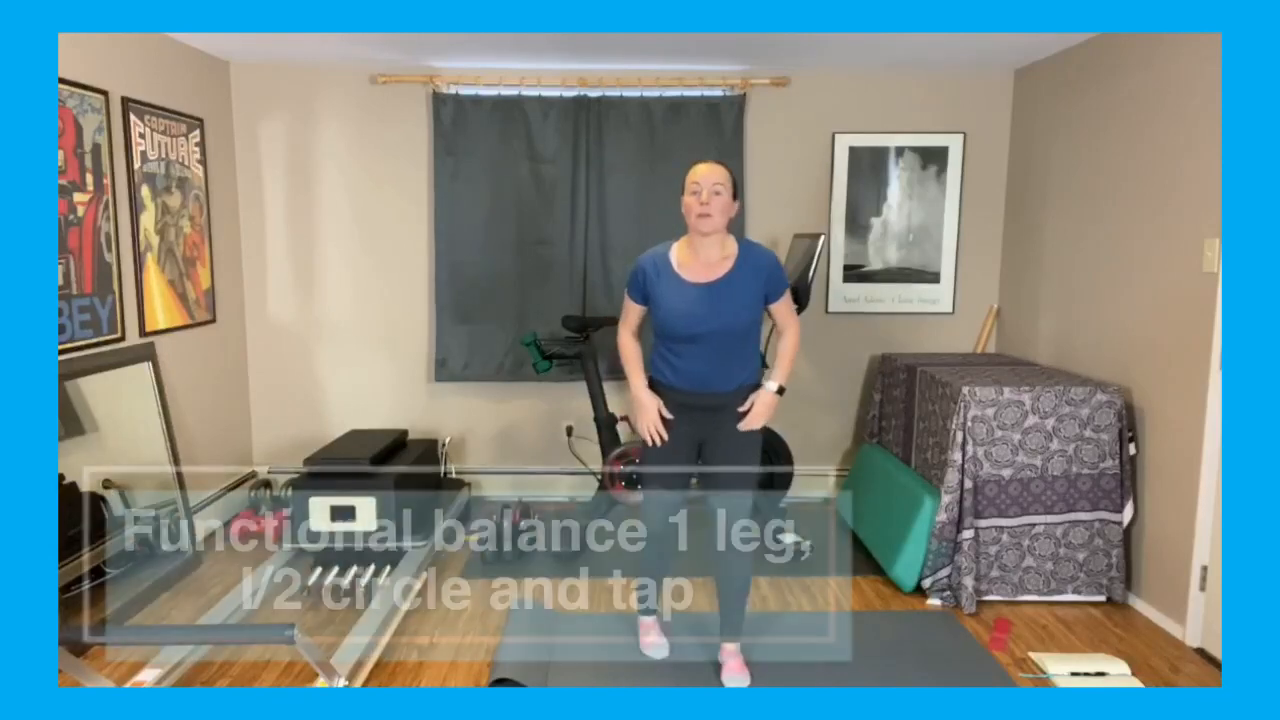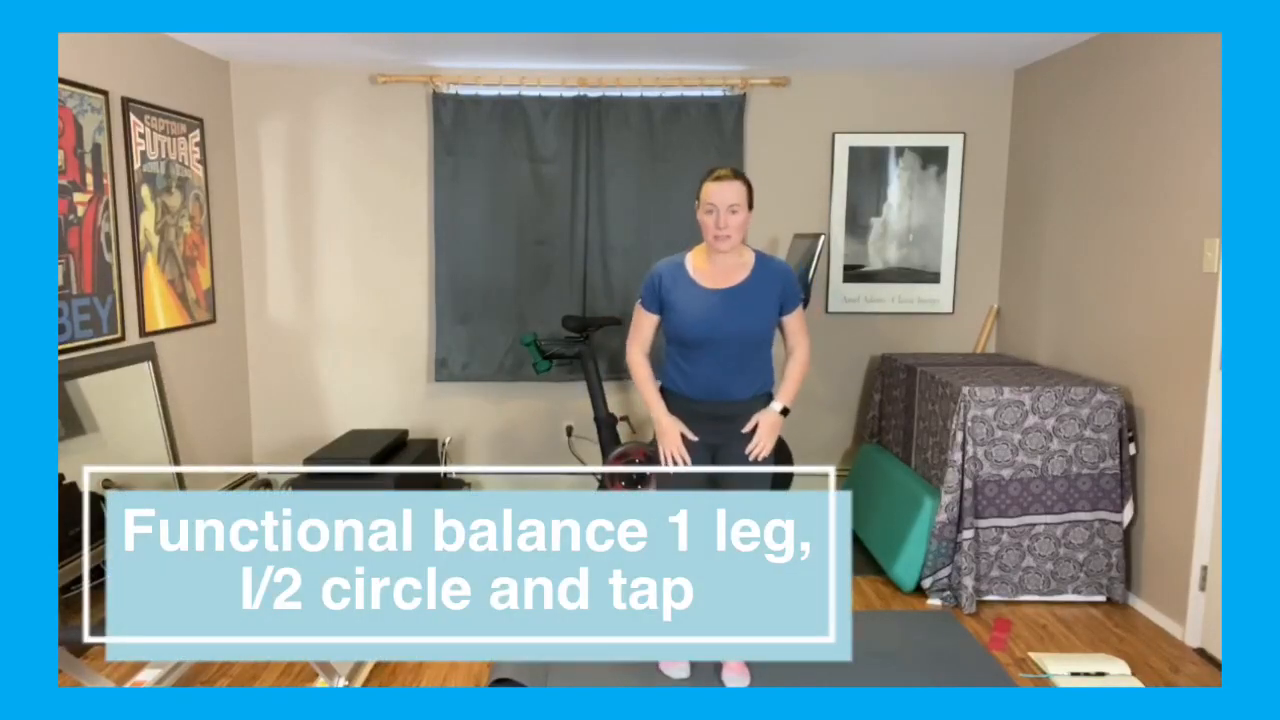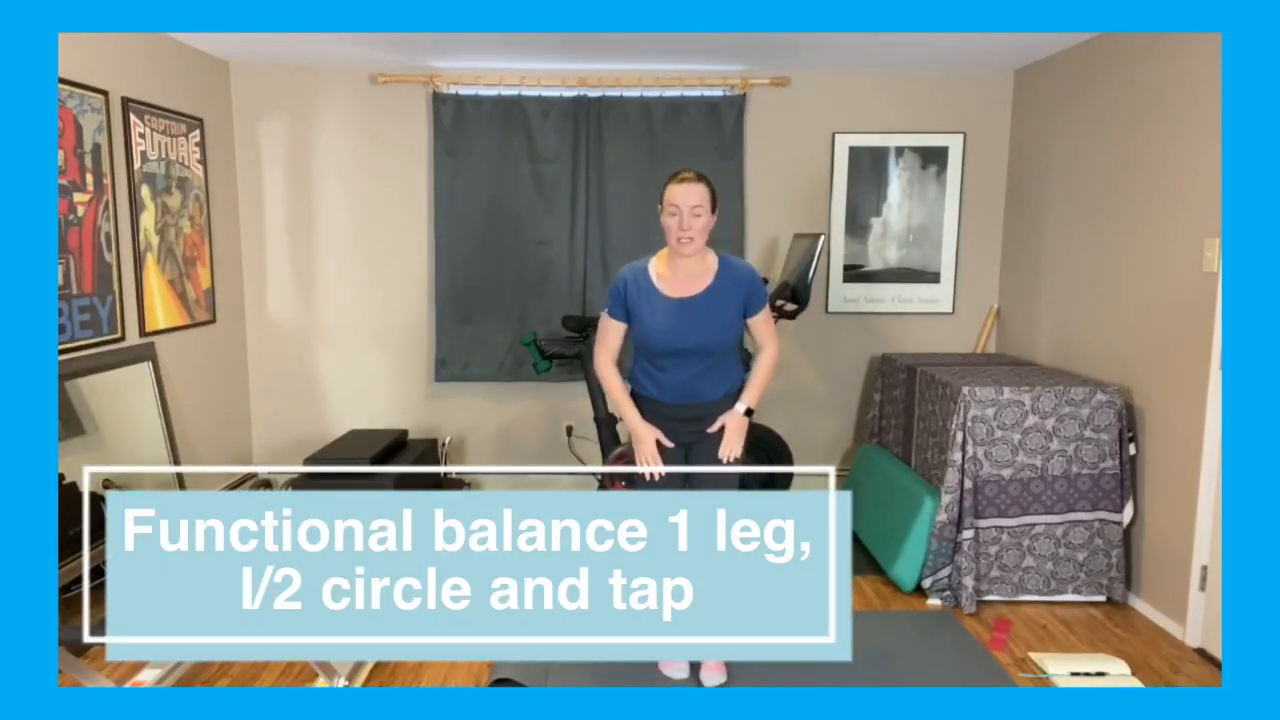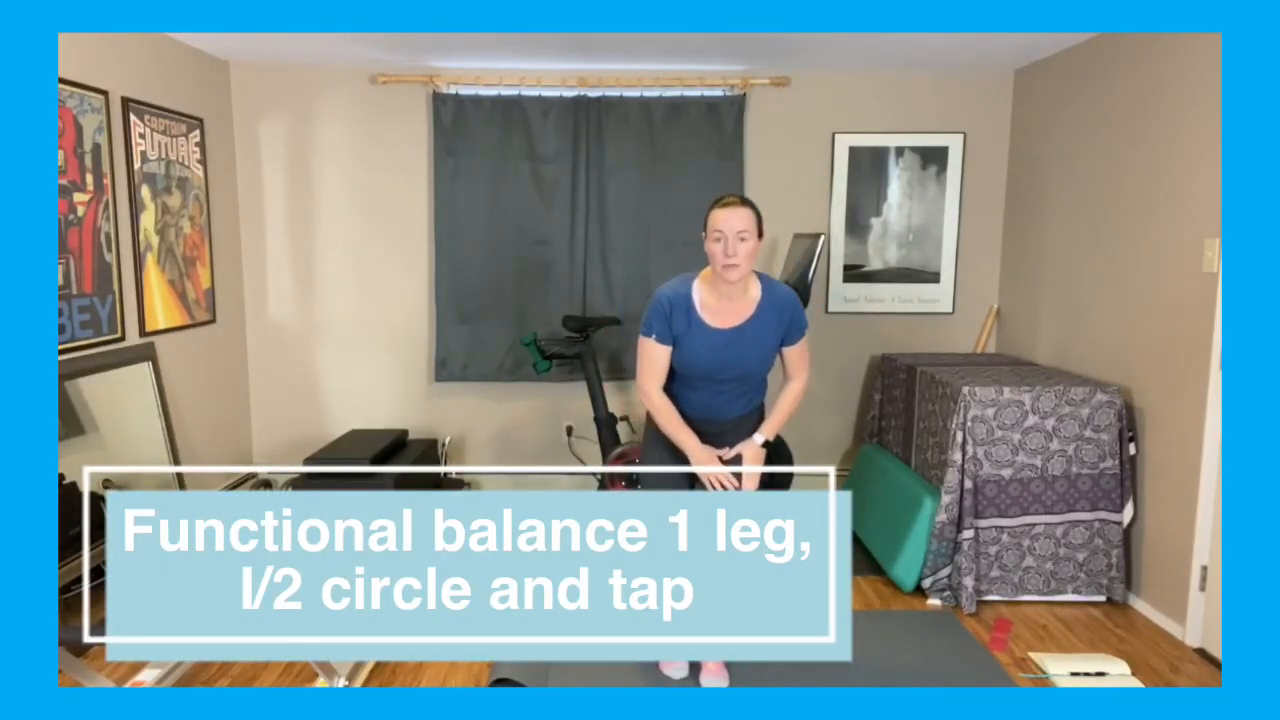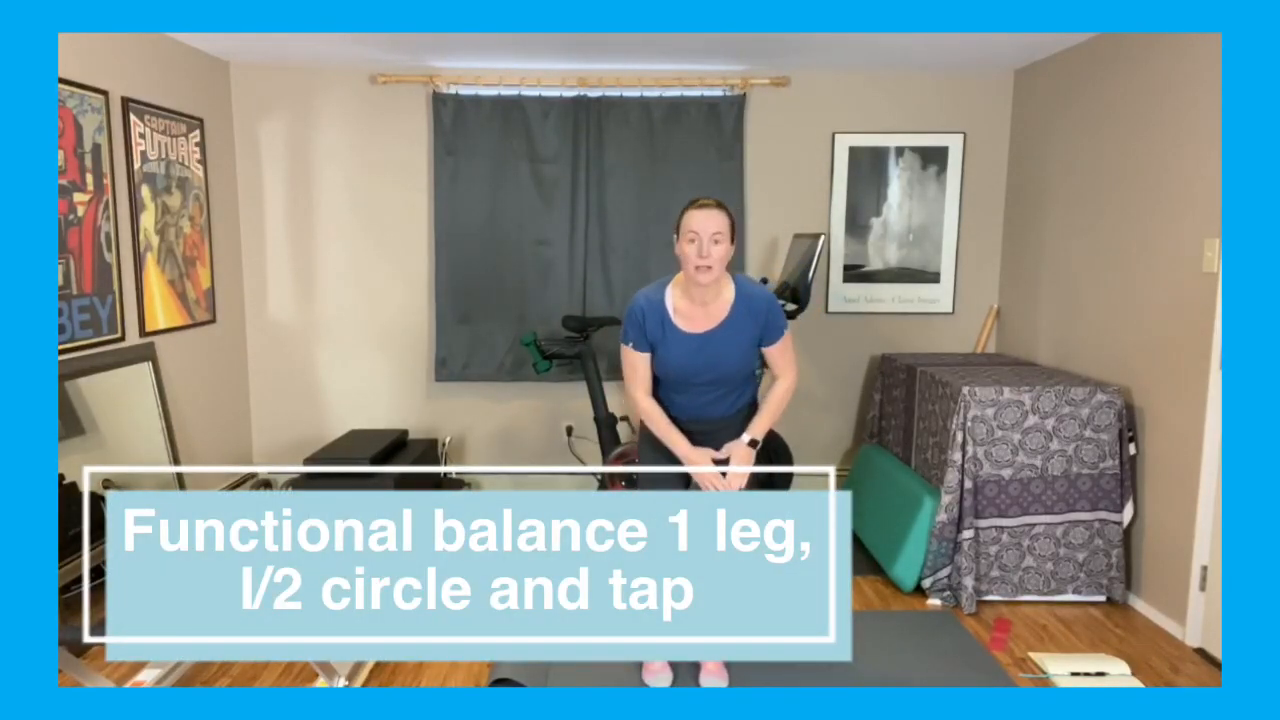
dt=1s
person 1, frame 1
left shoulder: (761, 264)
right shoulder: (651, 267)
left elbow: (789, 327)
right elbow: (627, 332)
left wrist: (774, 387)
right wrist: (639, 392)
left hip: (734, 414)
right hip: (670, 411)
left knee: (733, 530)
right knee: (660, 519)
left ankle: (731, 644)
right ankle: (649, 613)
person 1, frame 2
left shoulder: (777, 277)
right shoulder: (666, 276)
left elbow: (799, 347)
right elbow: (636, 351)
left wrist: (779, 409)
right wrist: (660, 417)
left hip: (747, 423)
right hip: (684, 421)
person 1, frame 3
left shoulder: (740, 278)
right shoulder: (631, 281)
left elbow: (769, 348)
right elbow: (604, 359)
left wrist: (743, 410)
right wrist: (636, 425)
left hip: (718, 422)
right hip: (656, 423)
person 1, frame 4
left shoulder: (782, 303)
right shoulder: (671, 300)
left elbow: (797, 378)
right elbow: (649, 387)
left wrist: (760, 441)
right wrist: (695, 451)
left hip: (739, 434)
right hip: (671, 432)
person 1, frame 5
left shoulder: (758, 303)
right shoulder: (646, 307)
left elbow: (786, 377)
right elbow: (639, 393)
left wrist: (749, 443)
right wrist: (687, 455)
left hip: (732, 432)
right hip: (667, 434)
